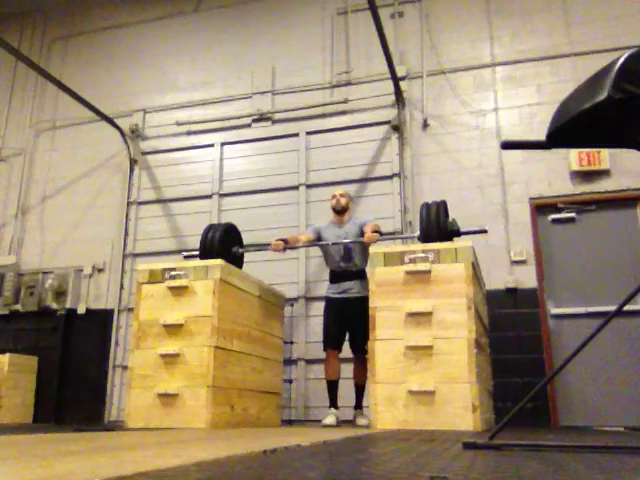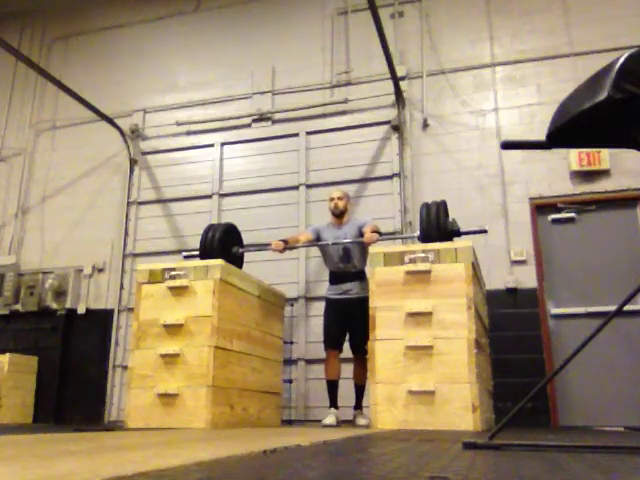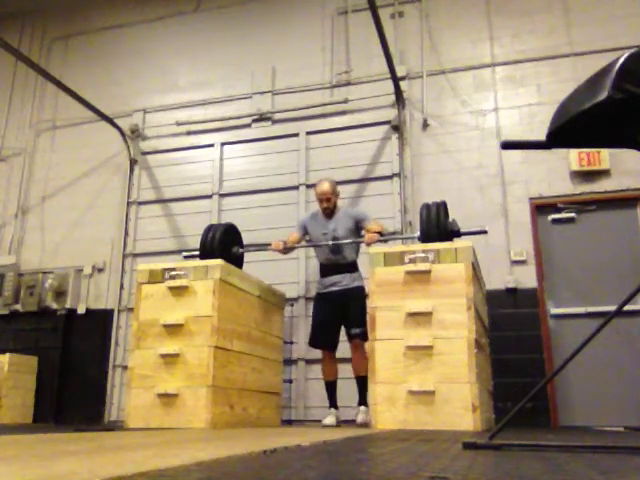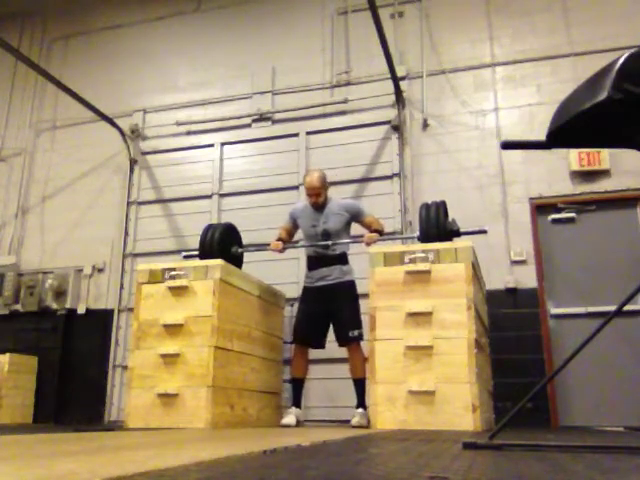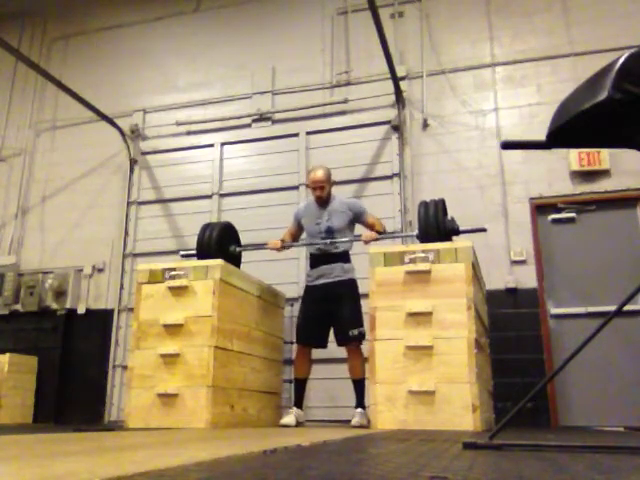
dt=1s
person 1, frame 1
left shoulder: (360, 224)
right shoulder: (322, 229)
left elbow: (372, 228)
right elbow: (303, 237)
left wrist: (373, 233)
right wrist: (283, 242)
left hip: (359, 295)
right hip: (334, 296)
left knee: (360, 353)
right knee: (331, 351)
left ankle: (359, 409)
right ankle: (333, 409)
person 1, frame 2
left shoulder: (359, 224)
right shoulder: (321, 229)
left elbow: (371, 228)
right elbow: (302, 237)
left wrist: (373, 234)
right wrist: (284, 242)
left hip: (359, 295)
right hip: (334, 296)
left knee: (360, 353)
right knee: (332, 351)
left ankle: (358, 409)
right ankle: (333, 409)
person 1, frame 3
left shoulder: (353, 215)
right shoulder: (309, 220)
left elbow: (379, 229)
right elbow: (292, 242)
left wrist: (374, 234)
right wrist: (282, 245)
left hip: (351, 287)
right hip: (325, 290)
left knee: (357, 341)
right knee: (326, 349)
left ankle: (363, 405)
right ankle: (333, 408)
person 1, frame 4
left shoulder: (346, 207)
right shoulder: (297, 211)
left elbow: (375, 224)
right elbow: (287, 231)
left wrist: (374, 234)
right wrist: (279, 241)
left hip: (341, 283)
right hip: (312, 286)
left knee: (352, 343)
right knee: (300, 344)
left ankle: (361, 407)
right ankle: (295, 407)
person 1, frame 5
left shoulder: (349, 206)
right shoulder: (302, 211)
left elbow: (379, 226)
right elbow: (291, 236)
left wrist: (374, 233)
right wrist: (279, 243)
left hip: (342, 282)
right hip: (314, 284)
left knee: (352, 344)
right knee: (302, 345)
left ankle: (360, 408)
right ankle: (297, 408)
